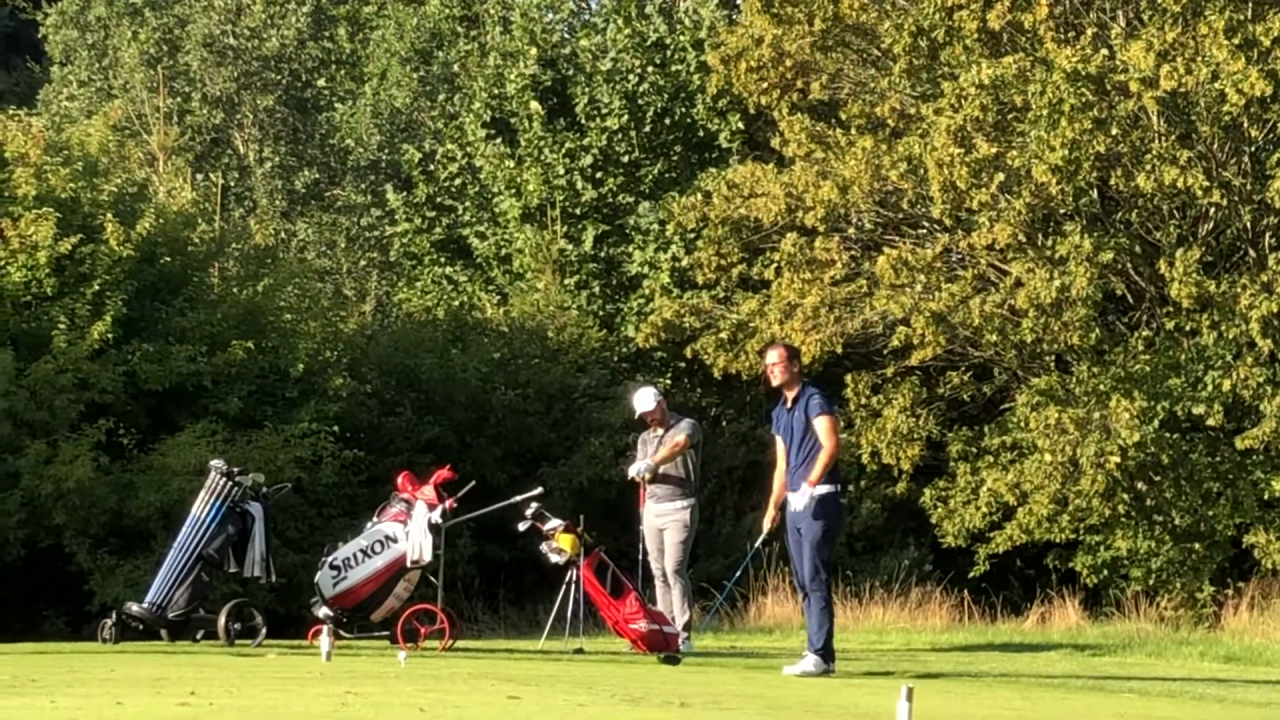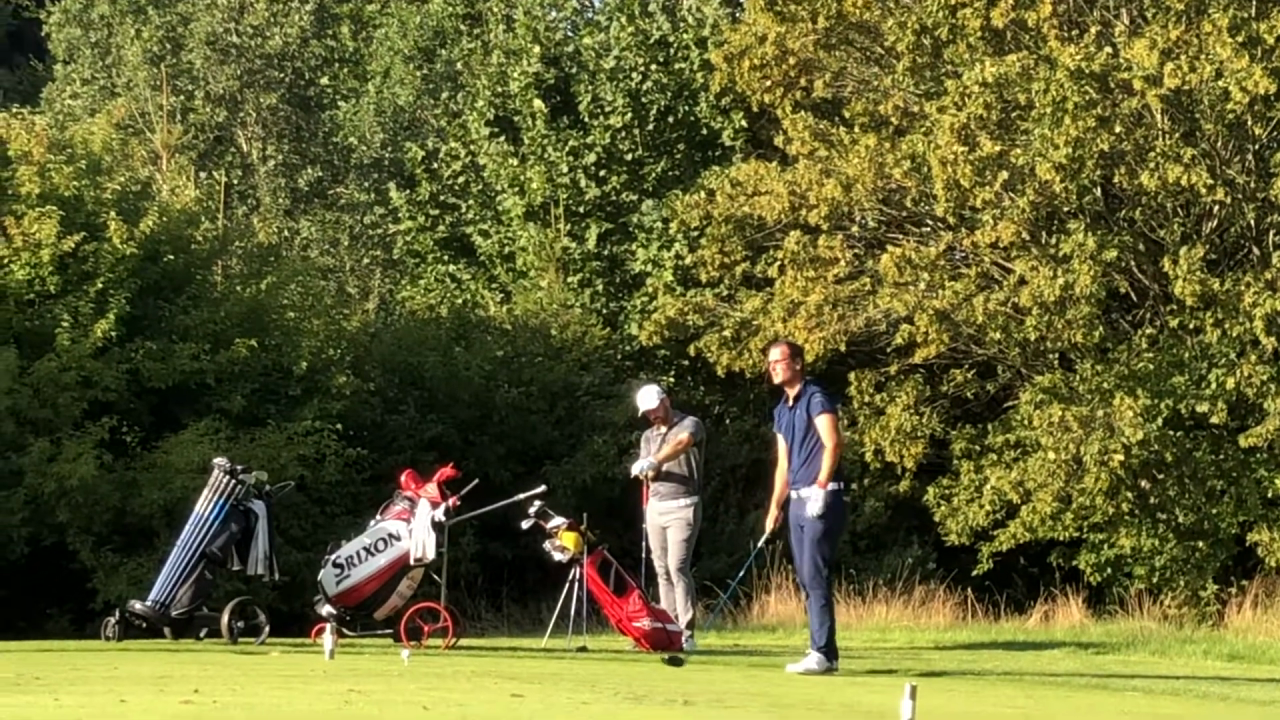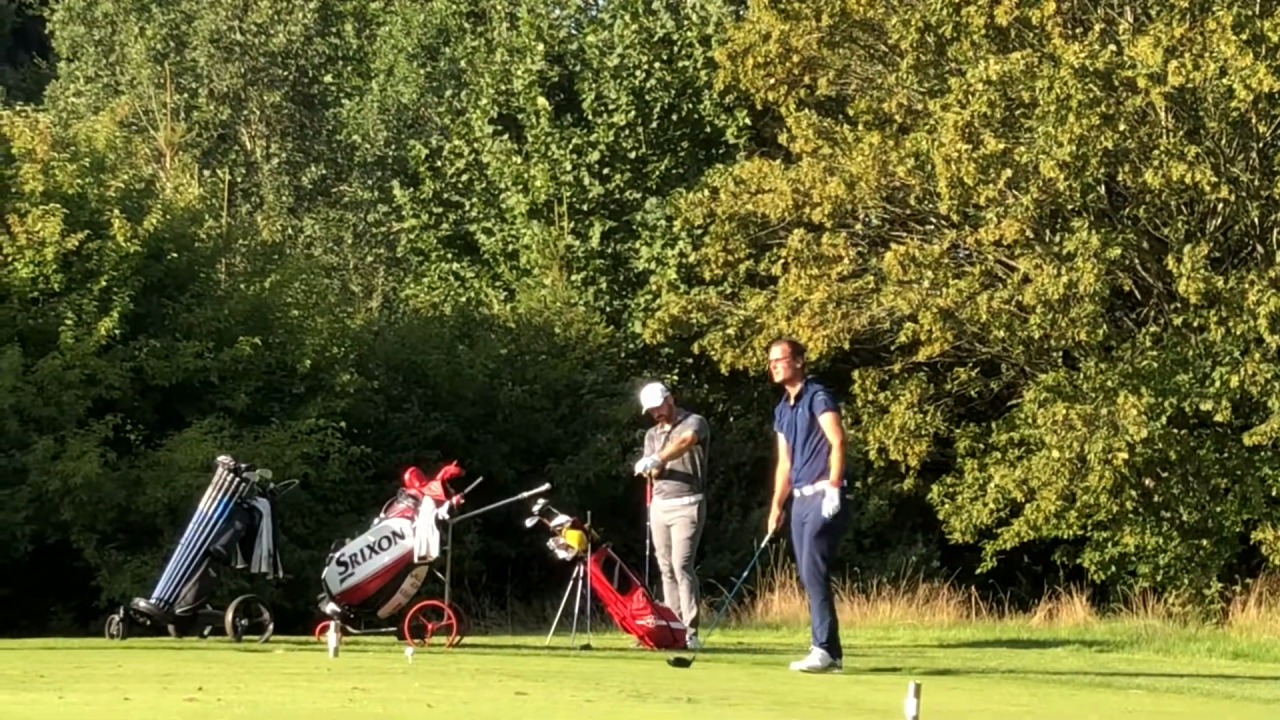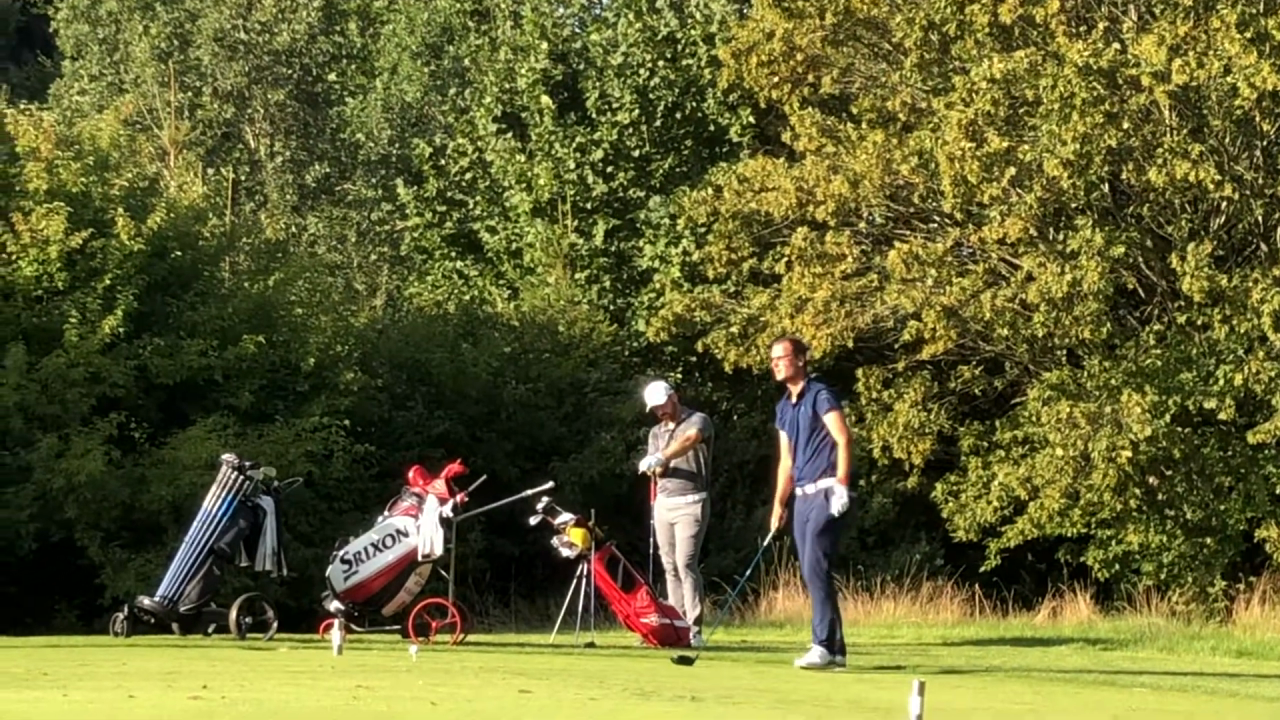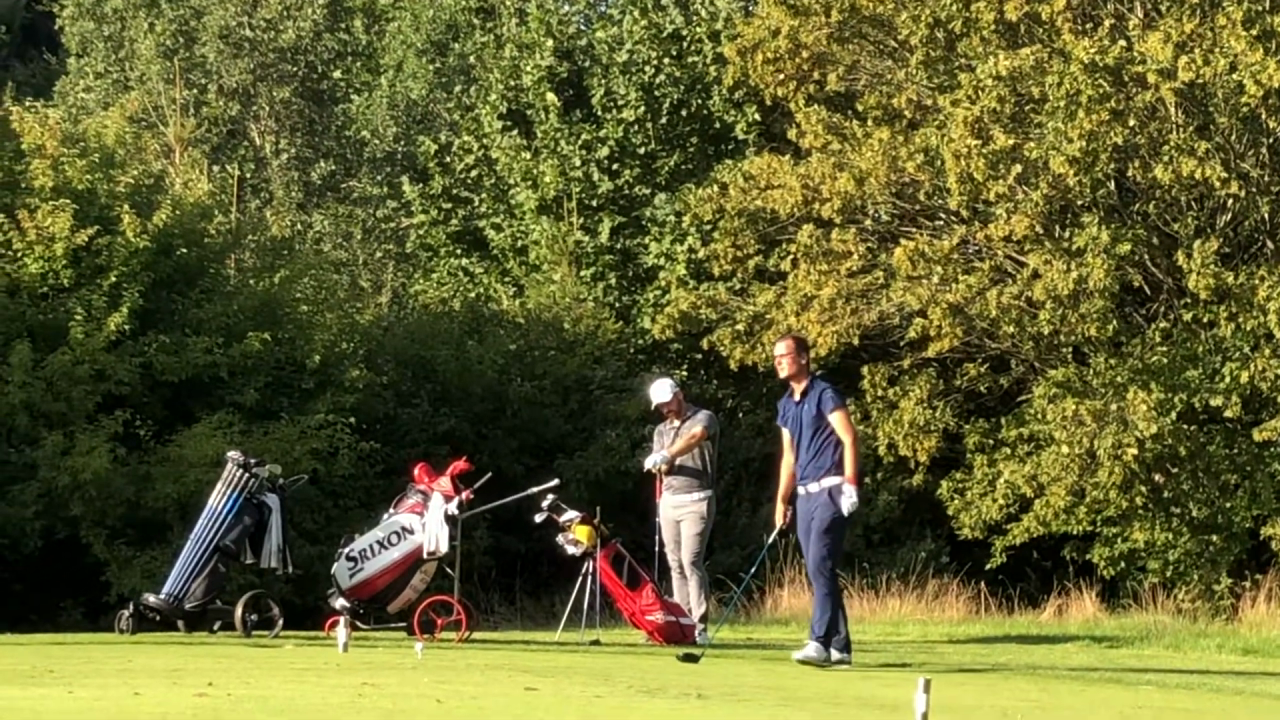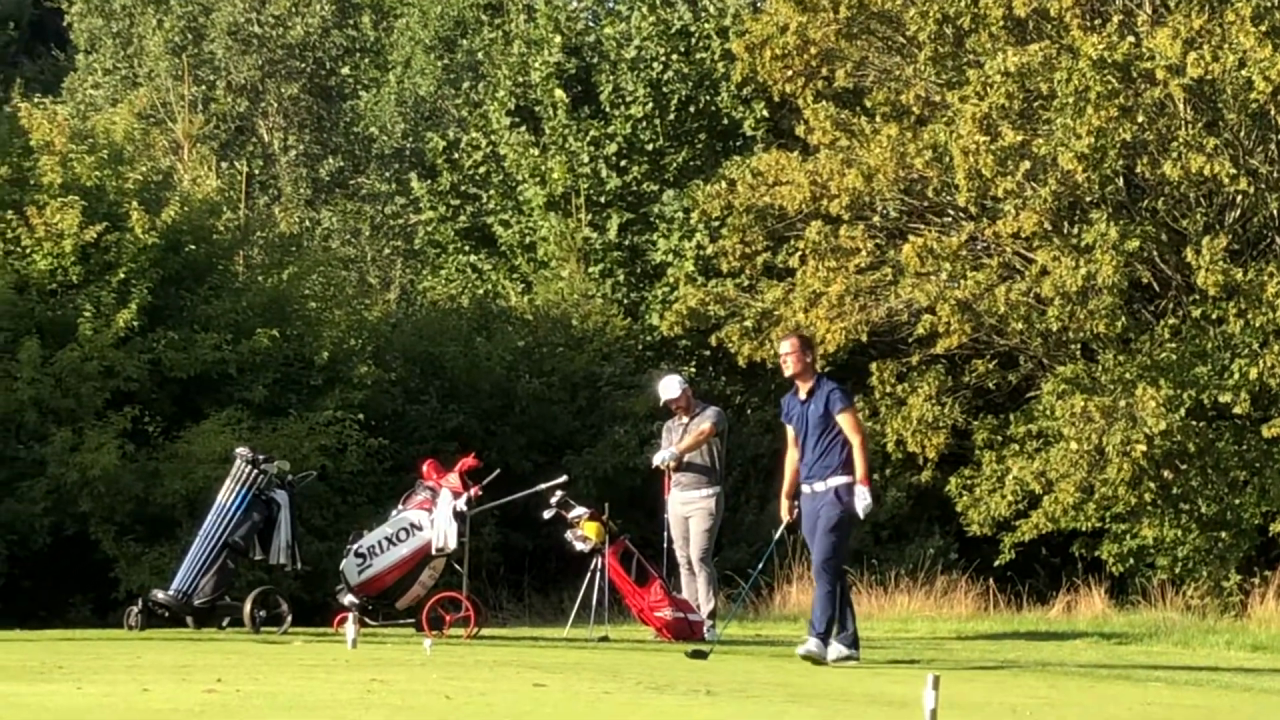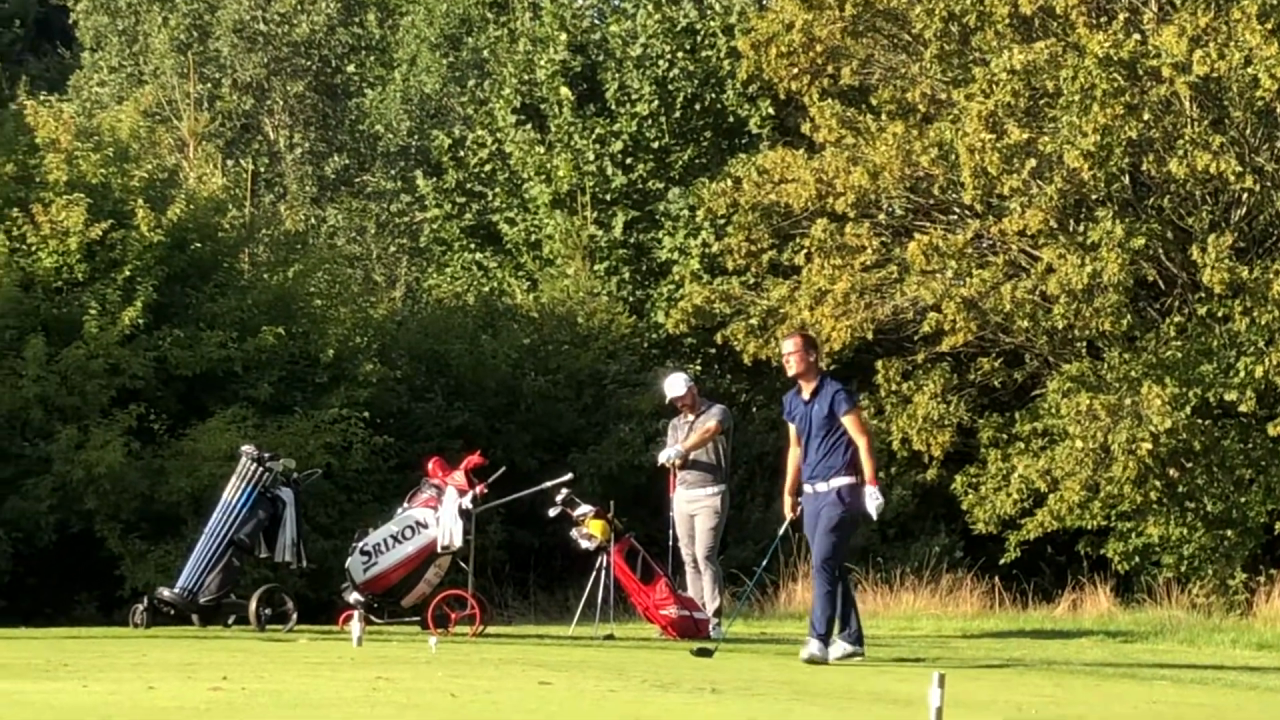
dt=0.1s
person 1, frame 1
left shoulder: (814, 399)
right shoulder: (779, 413)
left elbow: (831, 445)
left wrist: (810, 485)
right wrist: (772, 506)
left hip: (819, 500)
right hip: (796, 505)
left knee: (815, 579)
right knee: (804, 582)
left ankle: (819, 655)
right ankle: (821, 655)
person 1, frame 2
left shoulder: (815, 398)
right shoulder: (781, 410)
left elbow: (832, 444)
left wrist: (821, 488)
right wrist: (775, 506)
left hip: (820, 499)
right hip: (798, 502)
left knee: (815, 575)
right knee: (807, 579)
left ankle: (821, 653)
right ankle: (825, 654)
person 1, frame 3
left shoulder: (818, 396)
right shoulder: (782, 409)
left elbow: (838, 442)
left wrist: (833, 487)
right wrist: (776, 505)
left hip: (823, 497)
right hip: (800, 500)
left knee: (814, 571)
right knee: (809, 576)
left ankle: (824, 649)
right ankle: (830, 651)
person 1, frame 4
left shoulder: (820, 394)
right shoulder: (783, 407)
left elbow: (843, 440)
left wrist: (841, 485)
right wrist: (778, 503)
left hip: (825, 493)
right hip: (802, 497)
left knee: (815, 568)
right knee: (813, 572)
left ankle: (822, 646)
right ankle: (834, 649)
person 1, frame 5
left shoulder: (824, 393)
right shoulder: (784, 405)
left elbow: (849, 439)
left wrist: (850, 484)
right wrist: (781, 500)
left hip: (830, 492)
right hip: (805, 496)
left knee: (819, 565)
right knee: (819, 570)
left ankle: (820, 642)
right ankle: (839, 646)
person 1, frame 6
left shoulder: (831, 392)
right shoulder: (789, 402)
left elbow: (857, 439)
left wrist: (862, 484)
right wrist: (786, 495)
left hip: (836, 490)
right hip: (809, 494)
left knee: (823, 563)
right knee: (830, 569)
left ankle: (817, 640)
right ankle: (847, 642)
person 1, frame 7
left shoulder: (835, 393)
right shoulder: (791, 401)
left elbow: (862, 440)
left wrist: (870, 485)
right wrist: (789, 492)
left hip: (839, 491)
right hip: (811, 495)
left knee: (824, 563)
right knee: (831, 567)
left ankle: (818, 641)
right ankle: (851, 639)
person 2, frame 1
left shoulder: (687, 426)
right shoulder: (644, 438)
left elbow: (677, 446)
right elbow: (640, 475)
left wrist: (650, 463)
right wrist: (645, 473)
left hip: (679, 509)
right hip: (652, 510)
left knee: (674, 570)
right knee: (659, 573)
left ankle: (683, 635)
person 2, frame 2
left shoulder: (690, 424)
right shoulder: (648, 435)
left elbow: (680, 444)
right elbow: (645, 472)
left wrist: (653, 460)
right wrist: (648, 470)
left hip: (682, 507)
right hip: (655, 507)
left knee: (678, 568)
right knee: (662, 571)
left ankle: (687, 633)
person 2, frame 3
left shoulder: (694, 422)
right shoulder: (652, 434)
left elbow: (684, 442)
right elbow: (650, 471)
left wrist: (657, 458)
right wrist: (652, 468)
left hip: (687, 505)
right hip: (659, 506)
left knee: (682, 566)
right knee: (666, 569)
left ankle: (691, 631)
person 2, frame 4
left shoulder: (698, 420)
right shoulder: (656, 432)
left elbow: (689, 440)
right elbow: (655, 470)
left wrist: (661, 457)
right wrist: (656, 466)
left hip: (691, 503)
right hip: (663, 504)
left knee: (686, 564)
right knee: (670, 567)
left ankle: (694, 629)
person 2, frame 5
left shoulder: (703, 418)
right shoulder: (661, 430)
left elbow: (695, 437)
right elbow: (660, 468)
left wrist: (666, 454)
right wrist: (661, 463)
left hip: (696, 501)
right hip: (668, 501)
left knee: (691, 561)
right knee: (676, 564)
left ankle: (700, 627)
person 2, frame 6
left shoulder: (712, 414)
right shoulder: (669, 426)
left elbow: (703, 434)
right elbow: (668, 464)
left wrist: (675, 451)
right wrist: (670, 460)
left hip: (705, 497)
right hip: (677, 497)
left knee: (700, 558)
right knee: (684, 561)
left ankle: (708, 623)
person 2, frame 7
left shoulder: (717, 412)
right shoulder: (675, 424)
left elbow: (709, 431)
right elbow: (674, 462)
left wrist: (681, 449)
right wrist: (676, 458)
left hip: (710, 495)
right hip: (682, 495)
left knee: (705, 556)
right knee: (689, 559)
left ankle: (714, 621)
